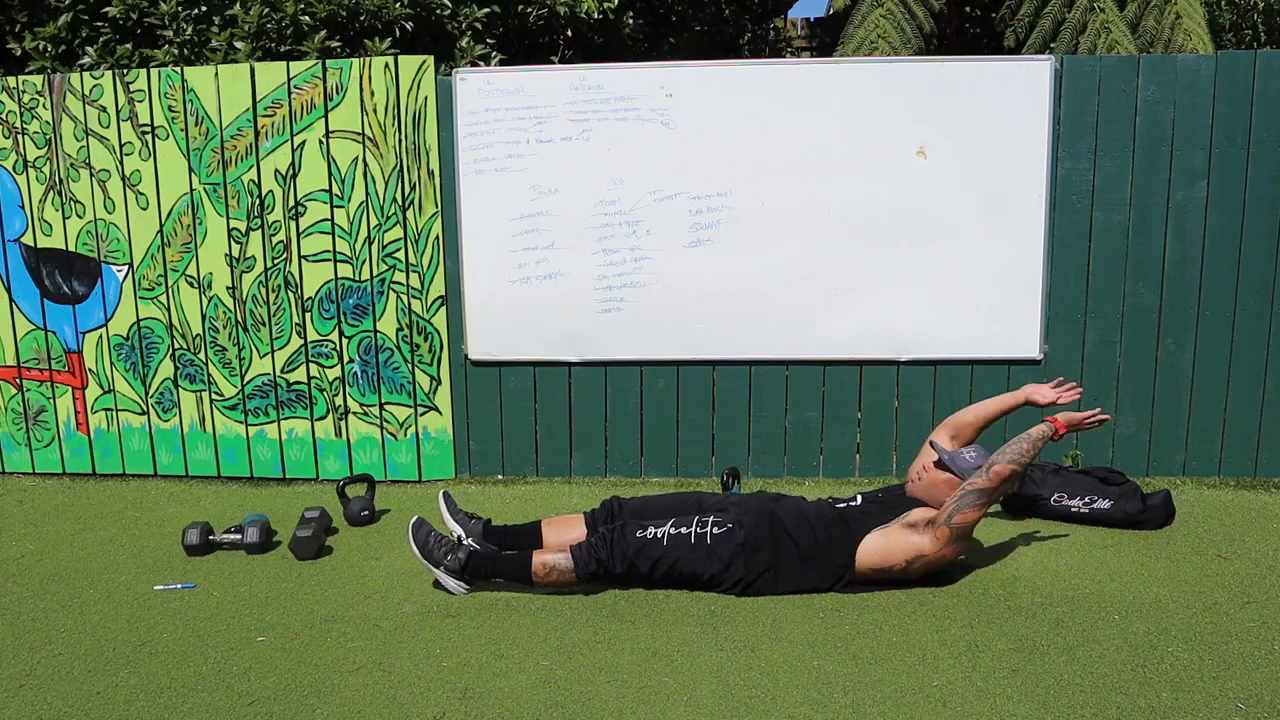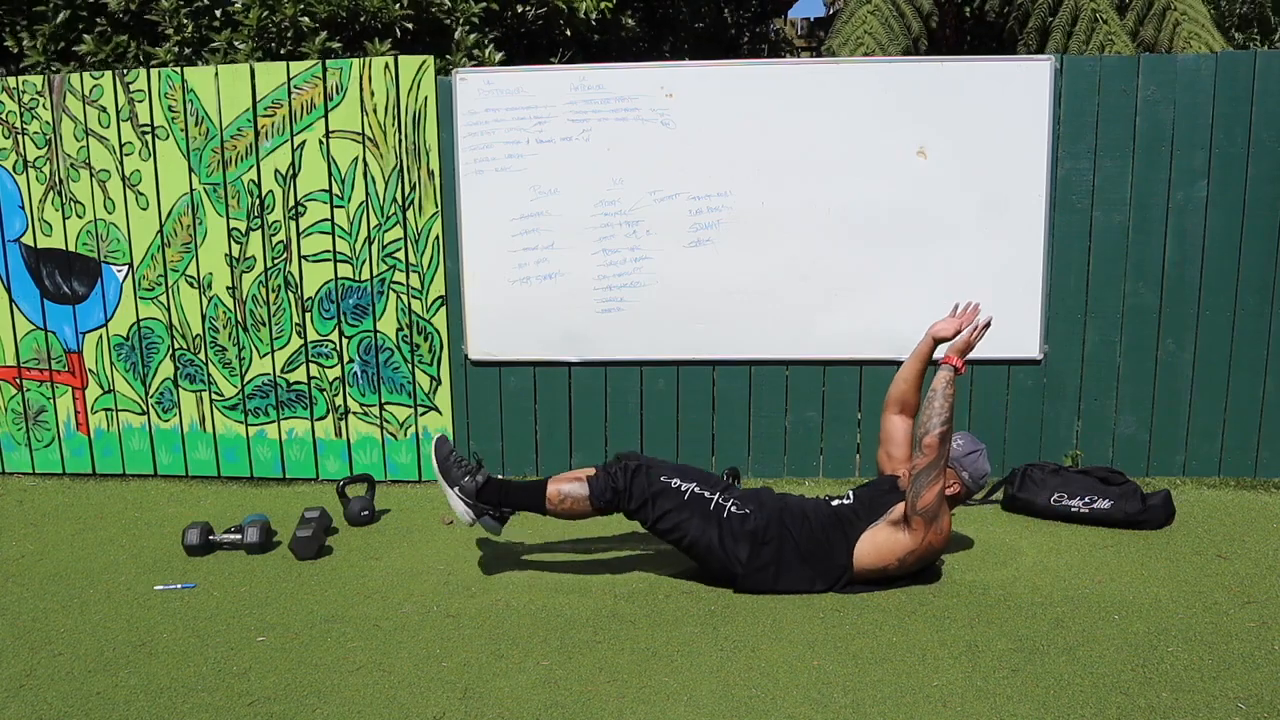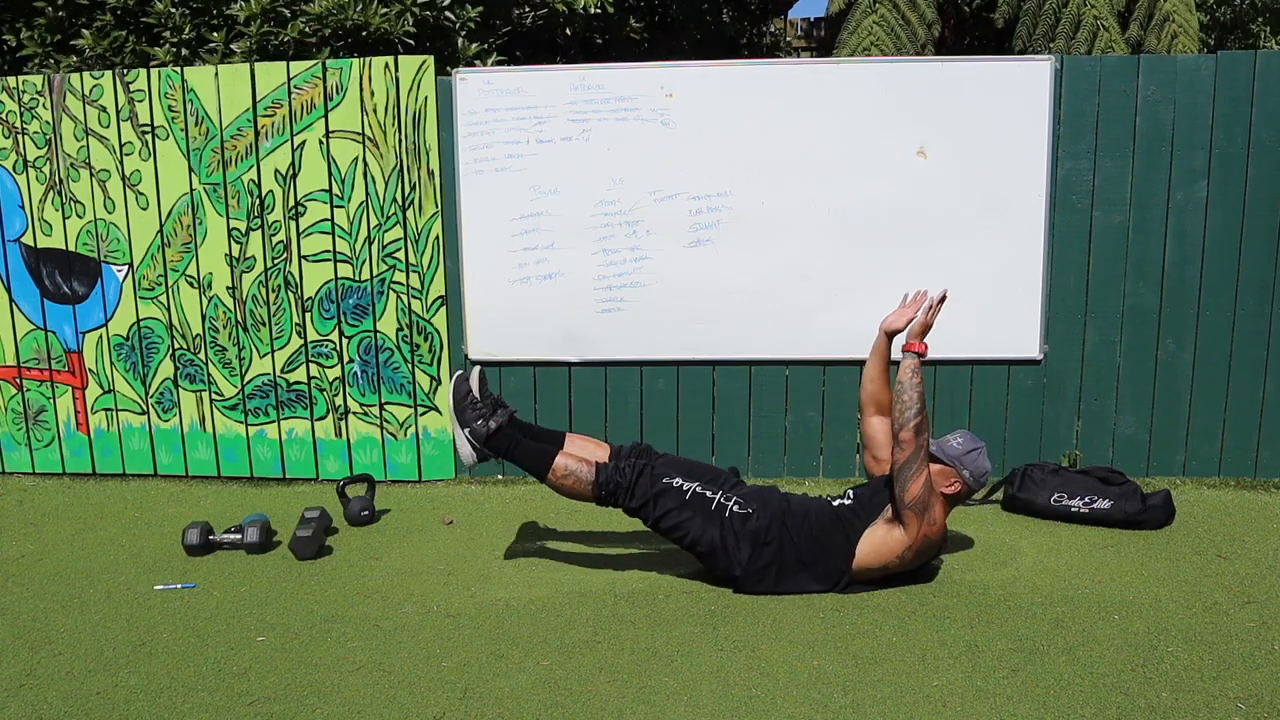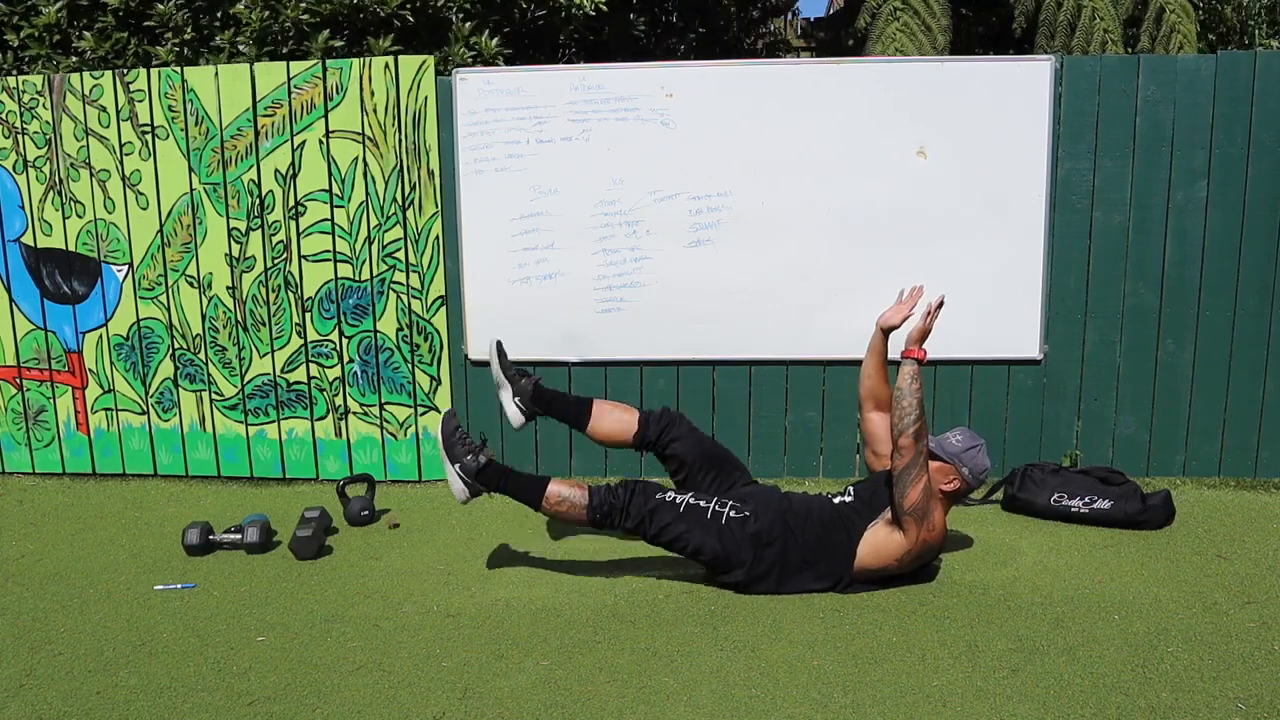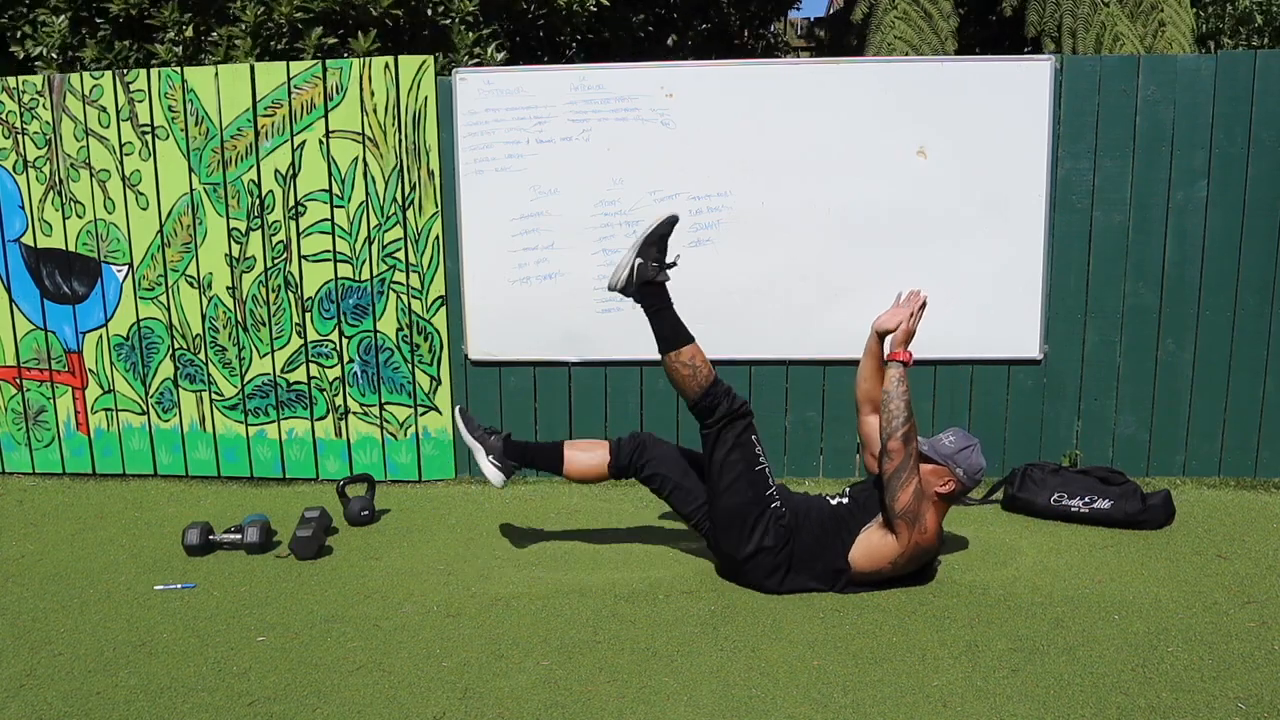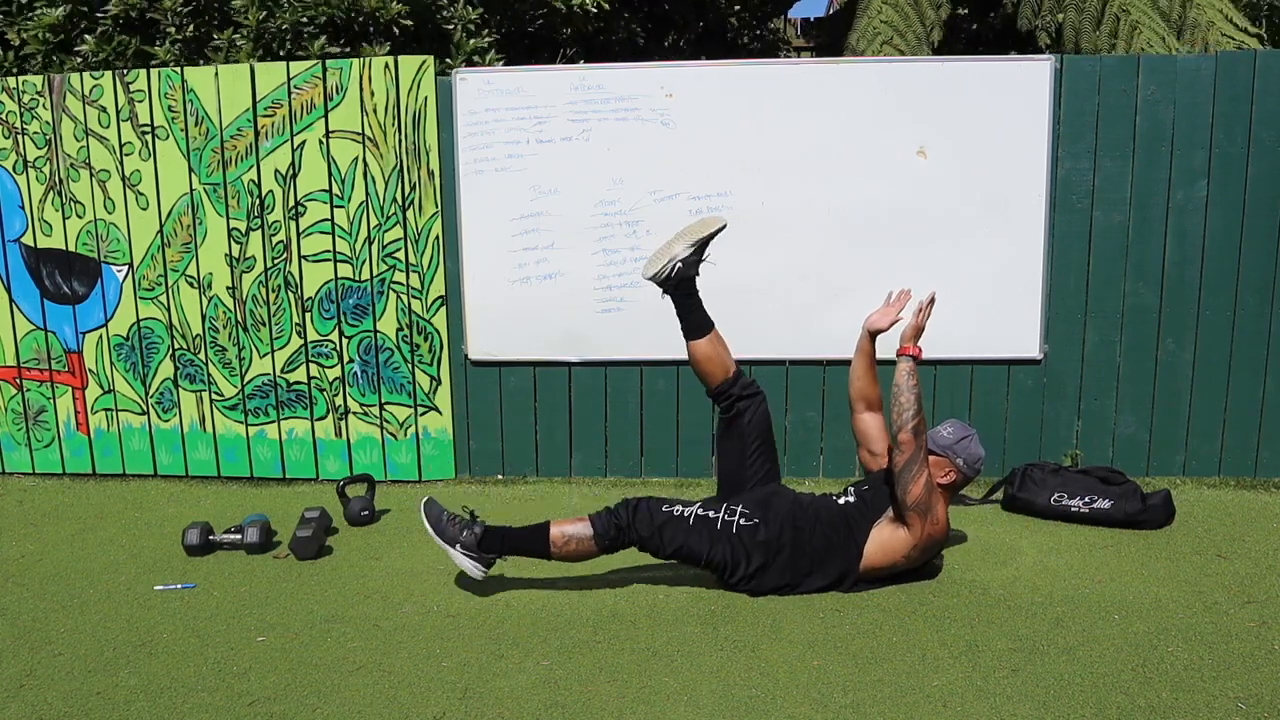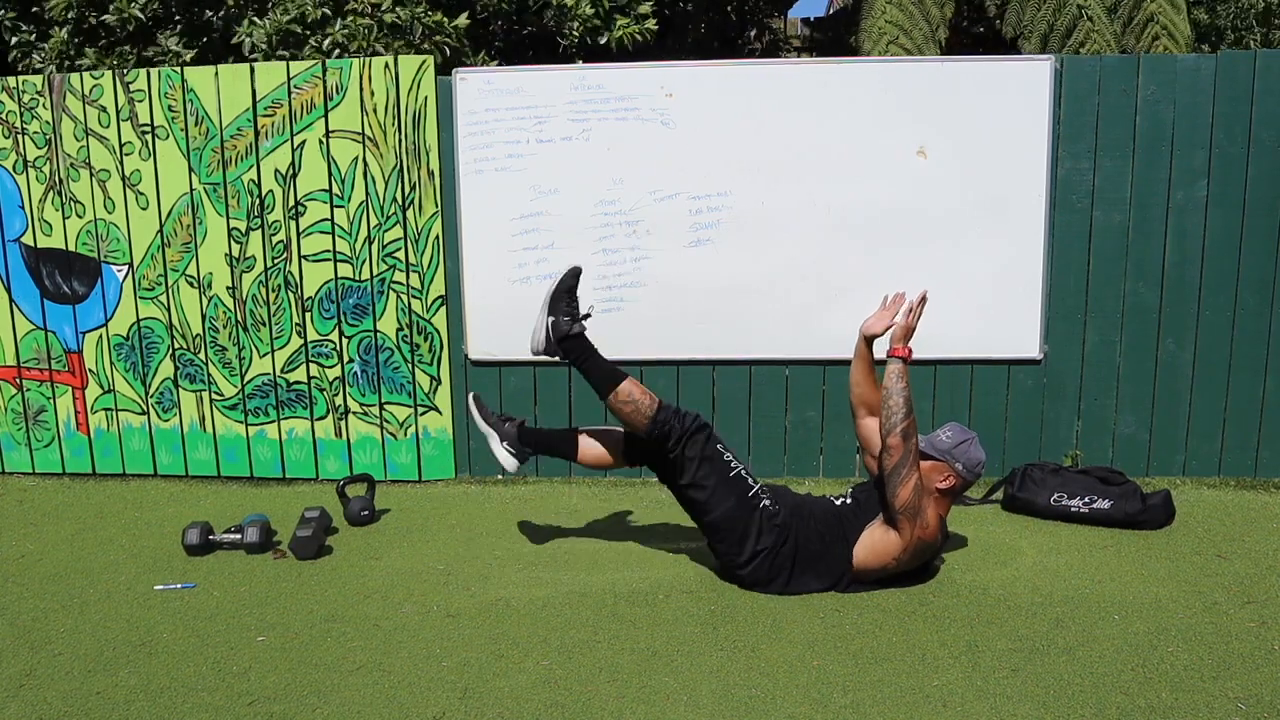
dt=0.7s
person 1, frame 1
left shoulder: (938, 536)
right shoulder: (917, 501)
left elbow: (991, 479)
right elbow: (949, 432)
left wrist: (1048, 427)
right wrist: (1024, 394)
left hip: (758, 556)
right hip: (762, 517)
left knee: (617, 553)
right knee: (618, 517)
left ankle: (475, 568)
right ankle: (491, 540)
person 1, frame 2
left shoulder: (926, 531)
right shoulder: (901, 488)
left elbow: (928, 448)
right elbow: (898, 411)
left wrist: (951, 363)
right wrist: (930, 341)
left hip: (759, 551)
right hip: (762, 516)
left knee: (632, 480)
right knee: (629, 472)
left ankle: (492, 494)
right ankle: (498, 501)
person 1, frame 3
left shoulder: (924, 527)
right shoulder: (900, 487)
left elbow: (907, 438)
right elbow: (876, 415)
left wrist: (914, 349)
right wrist: (885, 336)
left hip: (759, 548)
right hip: (761, 512)
left knee: (630, 481)
right knee: (636, 459)
left ankle: (496, 438)
right ankle: (506, 430)
person 1, frame 4
left shoulder: (923, 531)
right shoulder: (899, 485)
left elbow: (907, 444)
right elbow: (874, 412)
left wrist: (914, 353)
right wrist: (881, 333)
left hip: (760, 550)
right hip: (761, 508)
left knee: (630, 500)
right knee: (666, 428)
left ankle: (488, 472)
right ankle: (534, 398)
person 1, frame 5
left shoulder: (917, 532)
right shoulder: (899, 493)
left elbow: (897, 445)
right elbow: (871, 414)
left wrist: (899, 354)
right wrist: (878, 337)
left hip: (763, 550)
right hip: (756, 530)
left knee: (724, 413)
right knee: (638, 451)
left ankle: (648, 286)
right ankle: (509, 454)
person 1, frame 6
left shoulder: (924, 526)
right shoulder: (890, 484)
left elbow: (906, 441)
right elbow: (864, 409)
left wrist: (908, 352)
right wrist: (869, 334)
left hip: (760, 551)
right hip: (764, 507)
left knee: (636, 517)
right knee: (741, 397)
left ankle: (490, 541)
right ankle: (681, 286)
person 1, frame 7
left shoulder: (921, 530)
right shoulder: (902, 495)
left elbow: (896, 447)
right elbow: (867, 415)
left wrist: (899, 353)
right wrist: (866, 339)
left hip: (765, 548)
right hip: (766, 517)
left knee: (682, 436)
right knee: (652, 439)
left ankle: (567, 342)
right ankle: (527, 441)
